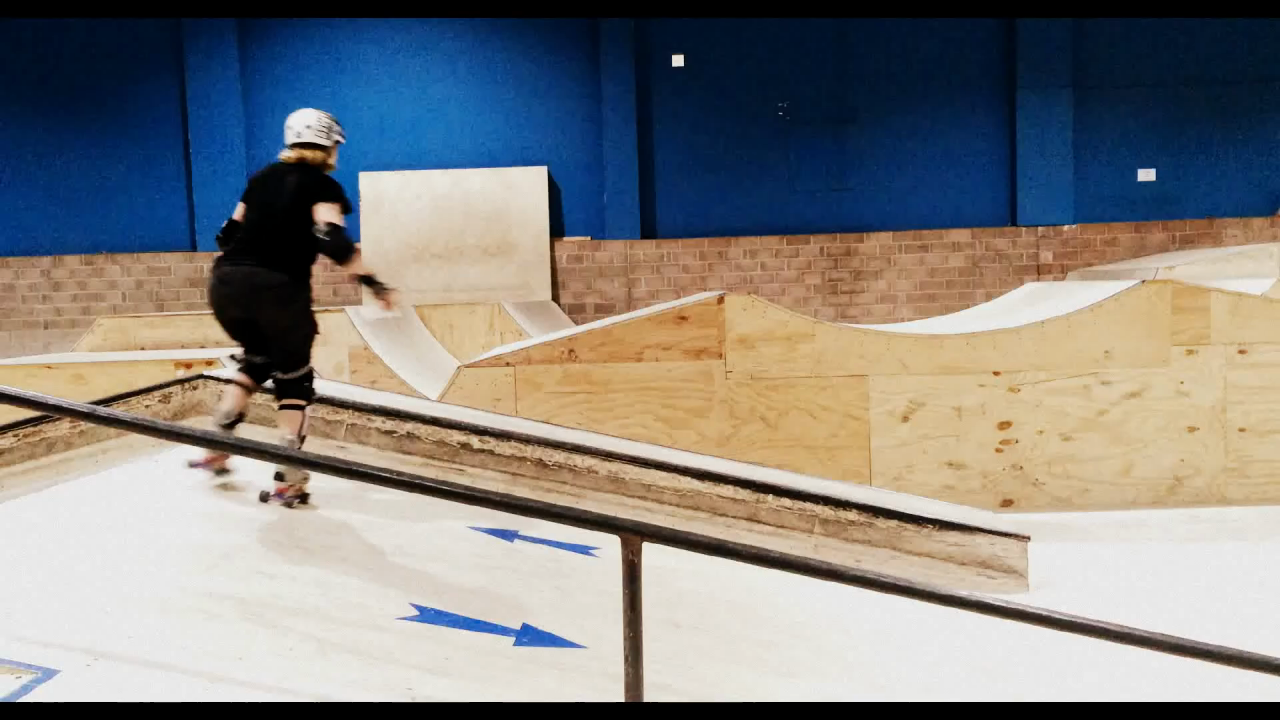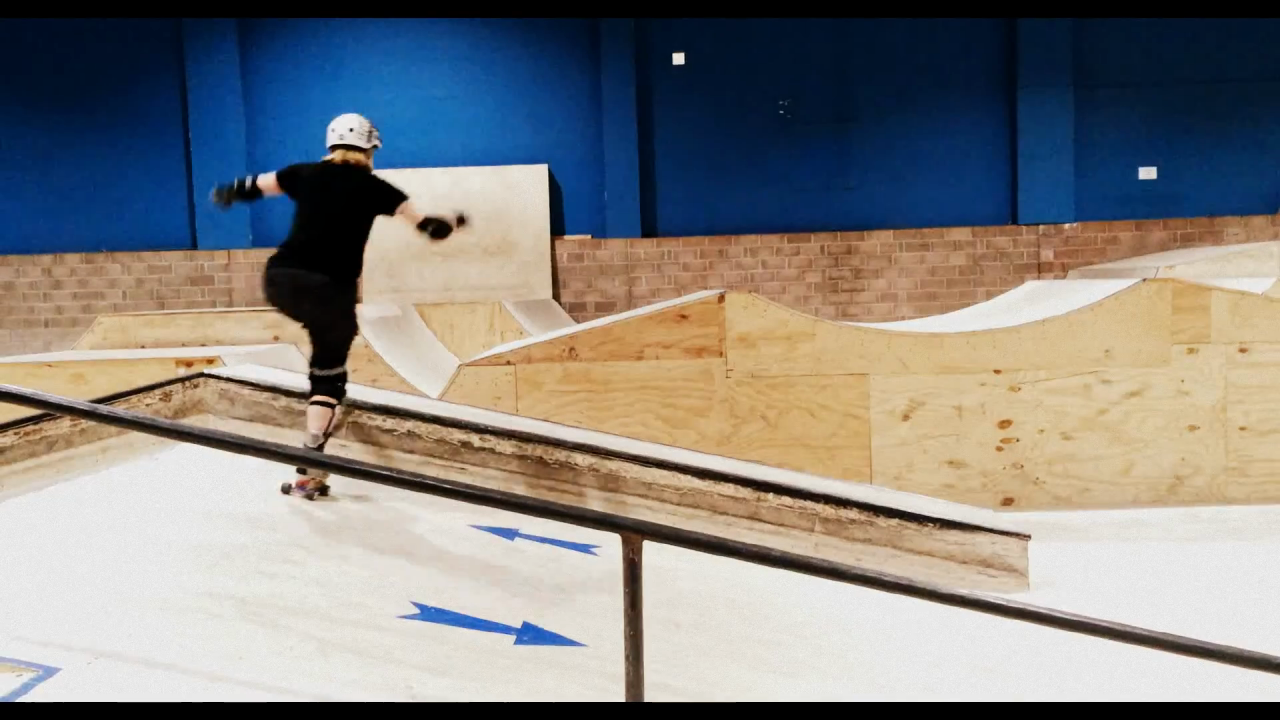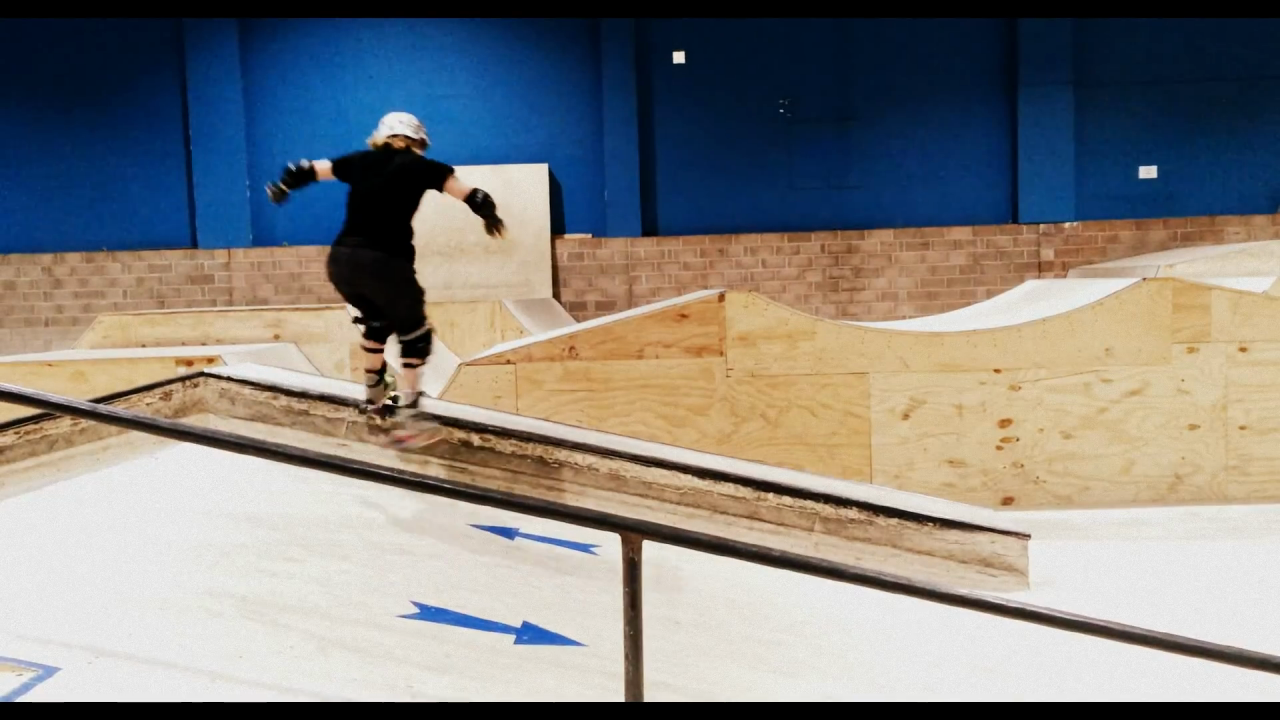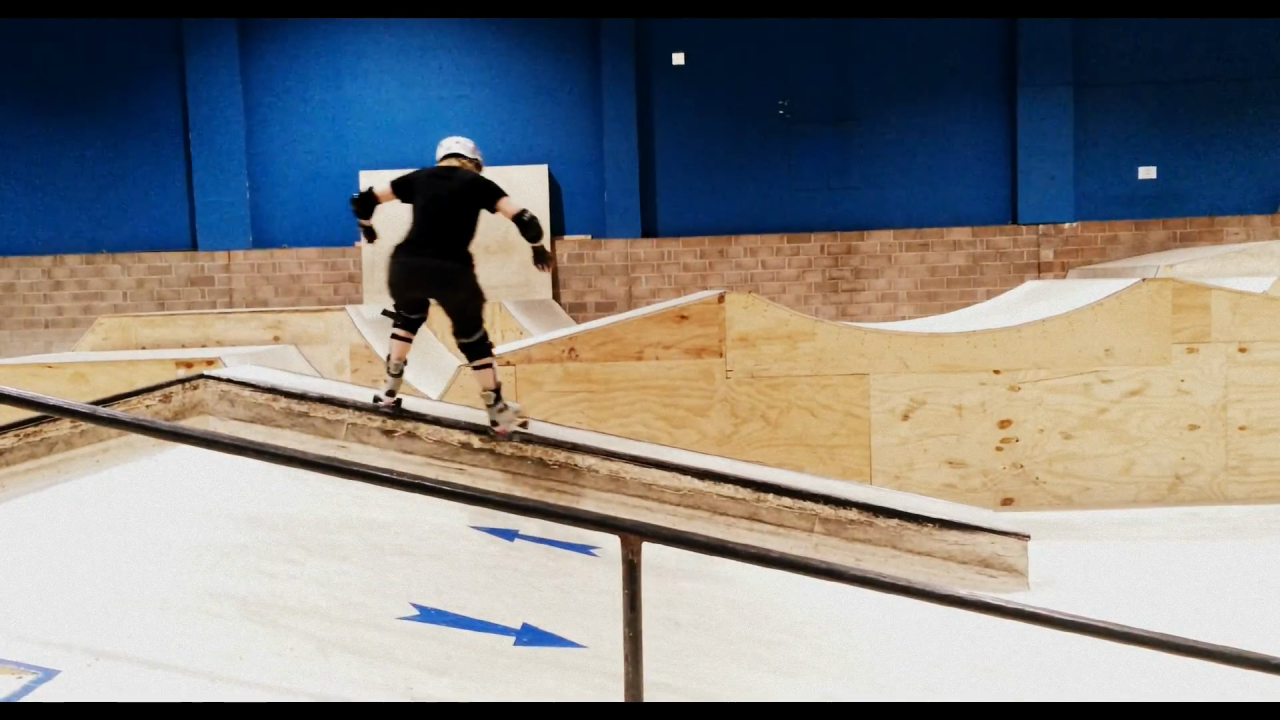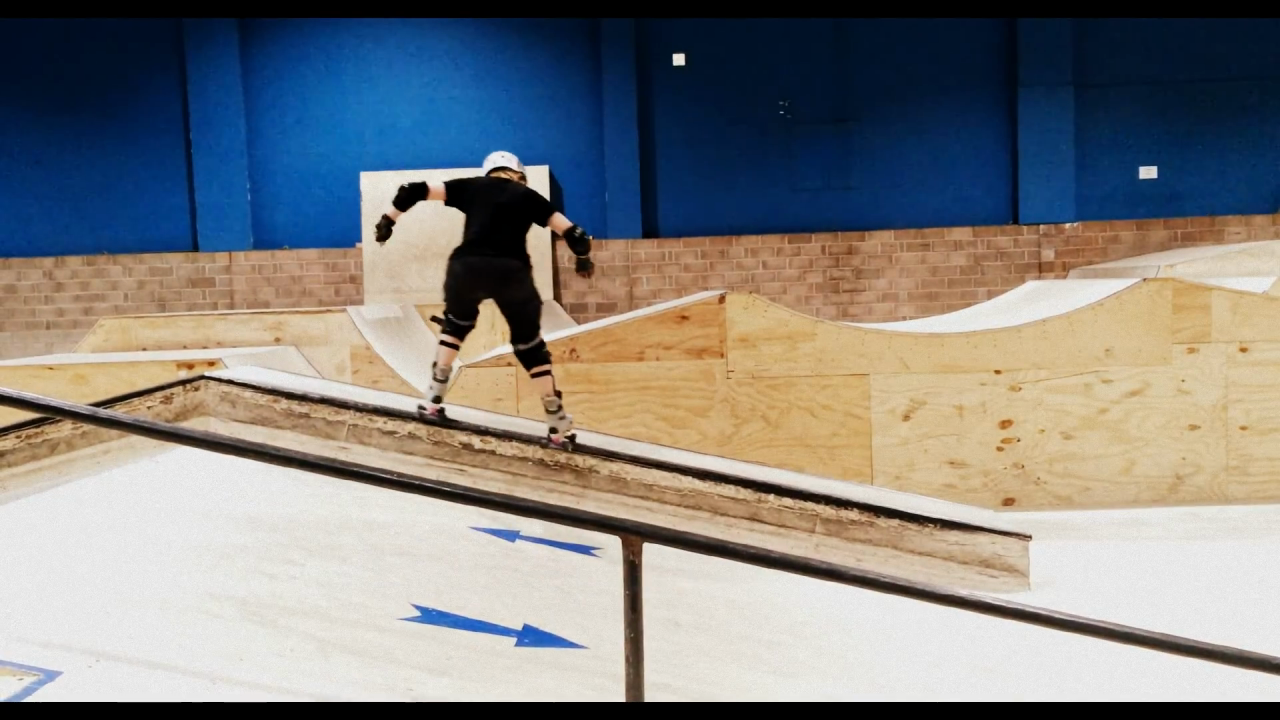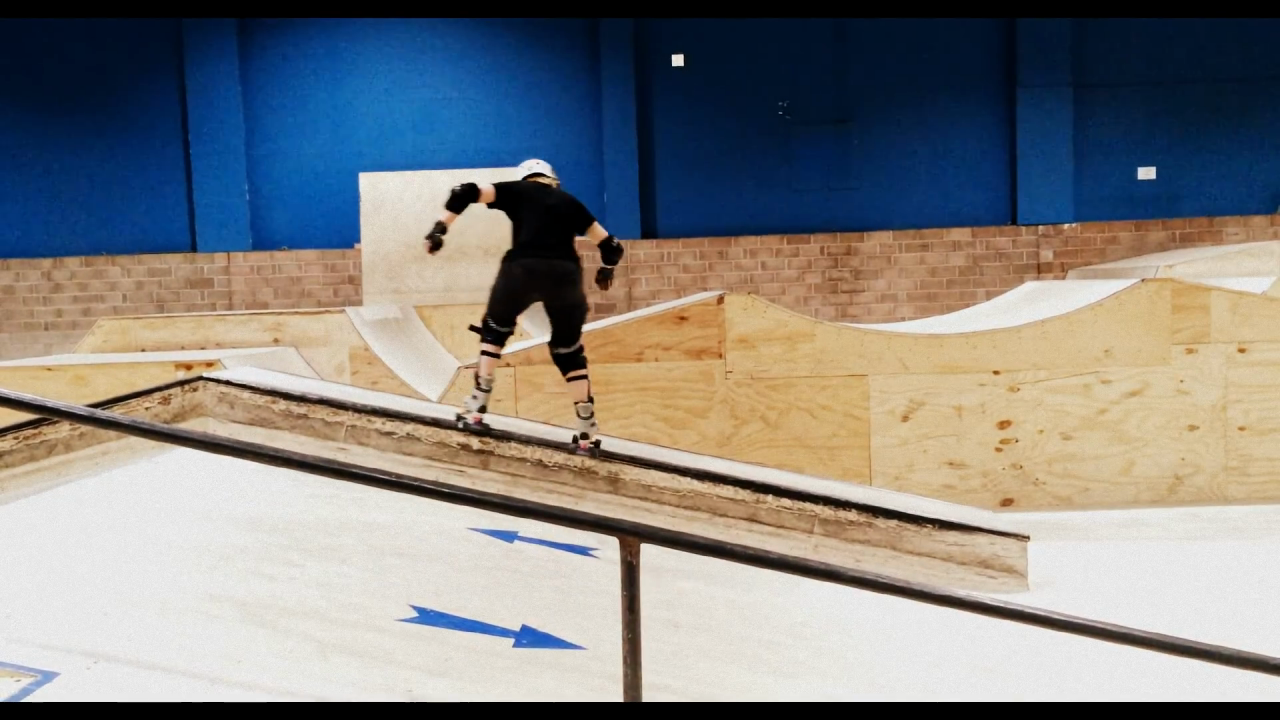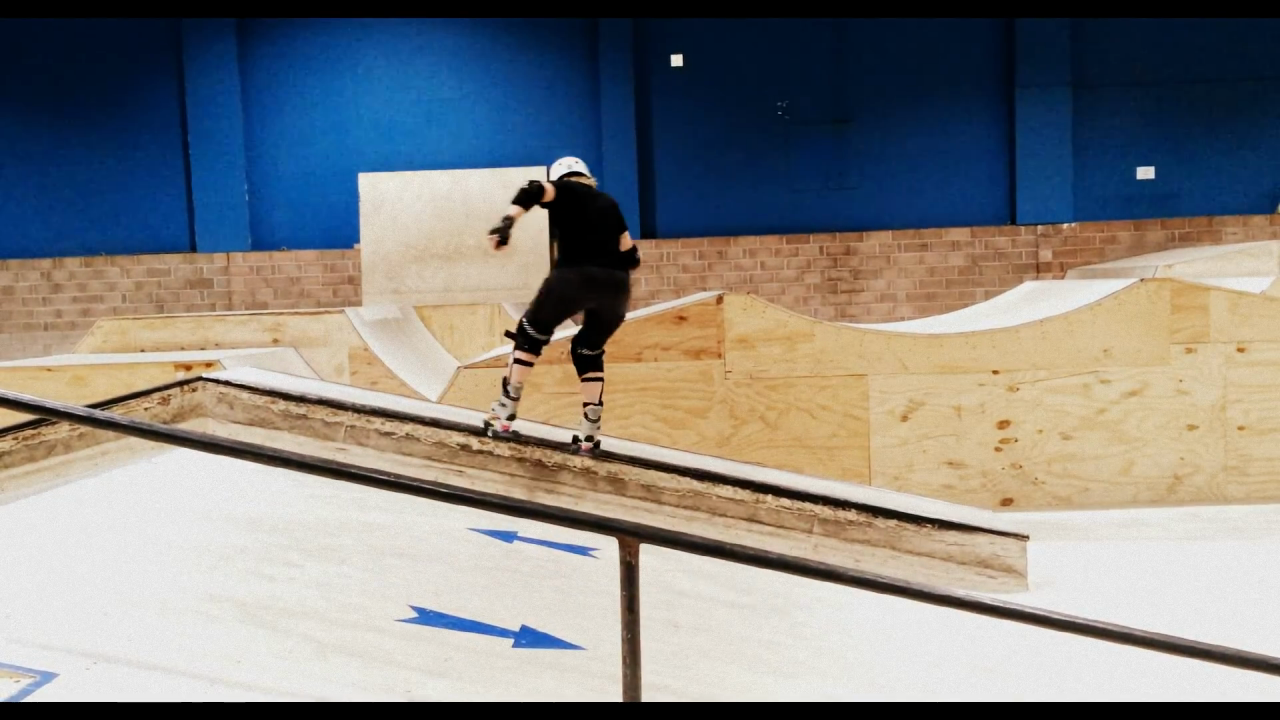
dt=0.2s
person 1, frame 1
left shoulder: (263, 176)
right shoulder: (323, 185)
left elbow: (230, 232)
right elbow: (330, 236)
right wrist: (368, 277)
left hip: (227, 282)
right hip: (281, 290)
left knee: (255, 363)
right knee: (293, 383)
left ankle: (217, 447)
right ankle: (288, 479)
person 1, frame 2
left shoulder: (307, 173)
right shoulder: (373, 187)
left elbow: (254, 187)
right elbow: (430, 226)
left wrist: (227, 194)
right wrist: (454, 222)
left hip: (281, 280)
right hip: (329, 289)
left knee: (328, 342)
right knee: (328, 375)
left ankle: (327, 422)
right ankle: (308, 472)
person 1, frame 3
left shoulder: (359, 161)
right shoulder: (421, 166)
left elbow: (302, 173)
right elbow: (475, 198)
left wrist: (280, 188)
right wrist: (492, 217)
left hip: (342, 261)
right hip: (388, 265)
left knee: (378, 322)
right knee: (415, 339)
left ankle: (374, 396)
person 1, frame 4
left shoulder: (420, 178)
right shoulder: (478, 184)
left elbow: (366, 199)
right elbow: (524, 218)
left wrist: (365, 227)
right wrist: (539, 248)
left hip: (406, 266)
right hip: (451, 272)
left knee: (408, 317)
right knee: (473, 339)
left ankle: (388, 392)
person 1, frame 5
left shoulder: (472, 187)
right shoulder: (529, 197)
left elbow: (415, 190)
right elbow: (575, 236)
left wrist: (388, 219)
right wrist: (583, 258)
left hip: (467, 267)
right hip: (512, 272)
left knee: (456, 323)
right knee: (530, 346)
left ankle: (433, 400)
person 1, frame 6
left shoulder: (515, 190)
right shoulder: (570, 202)
left elbow: (467, 192)
right elbow: (610, 246)
left wrist: (440, 226)
right wrist: (607, 269)
left hip: (522, 270)
right hip: (565, 275)
left knee: (495, 330)
right knee: (568, 351)
person 1, frame 7
left shoulder: (562, 189)
right shoulder: (607, 203)
right elbow: (630, 256)
left wrist: (507, 221)
left hip: (572, 276)
right hip: (615, 285)
left knee: (530, 335)
right knee: (588, 352)
